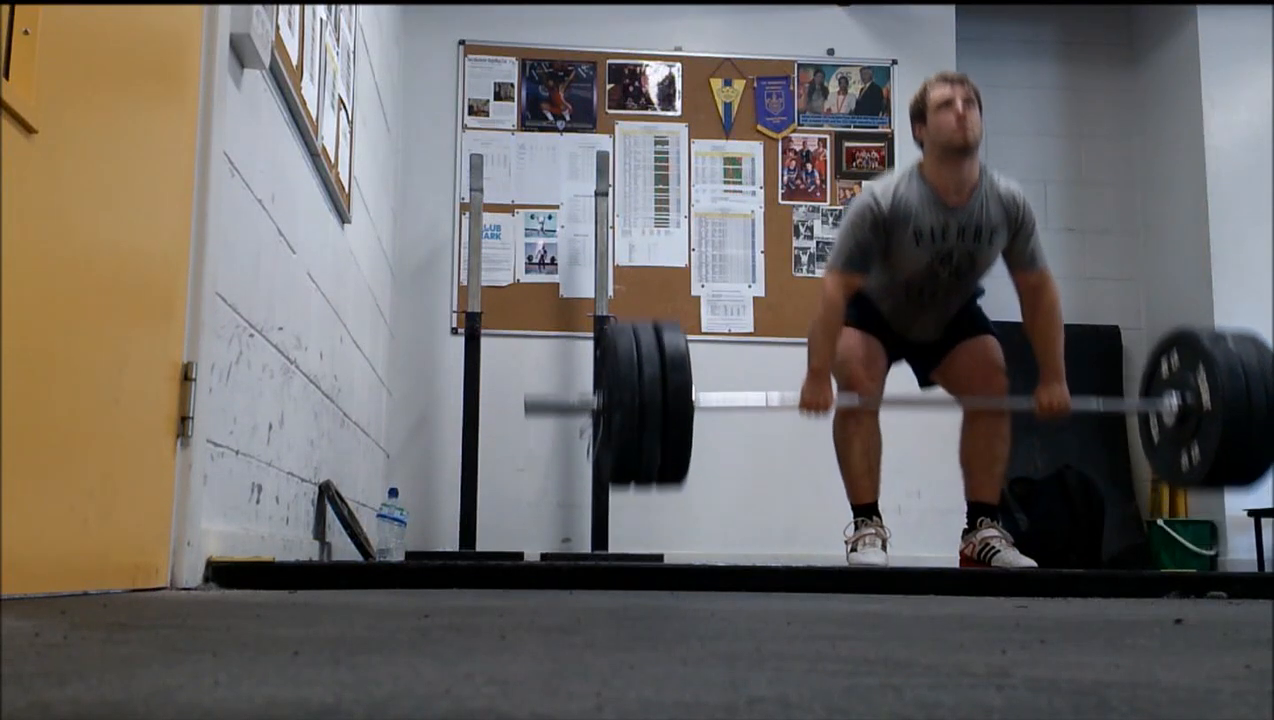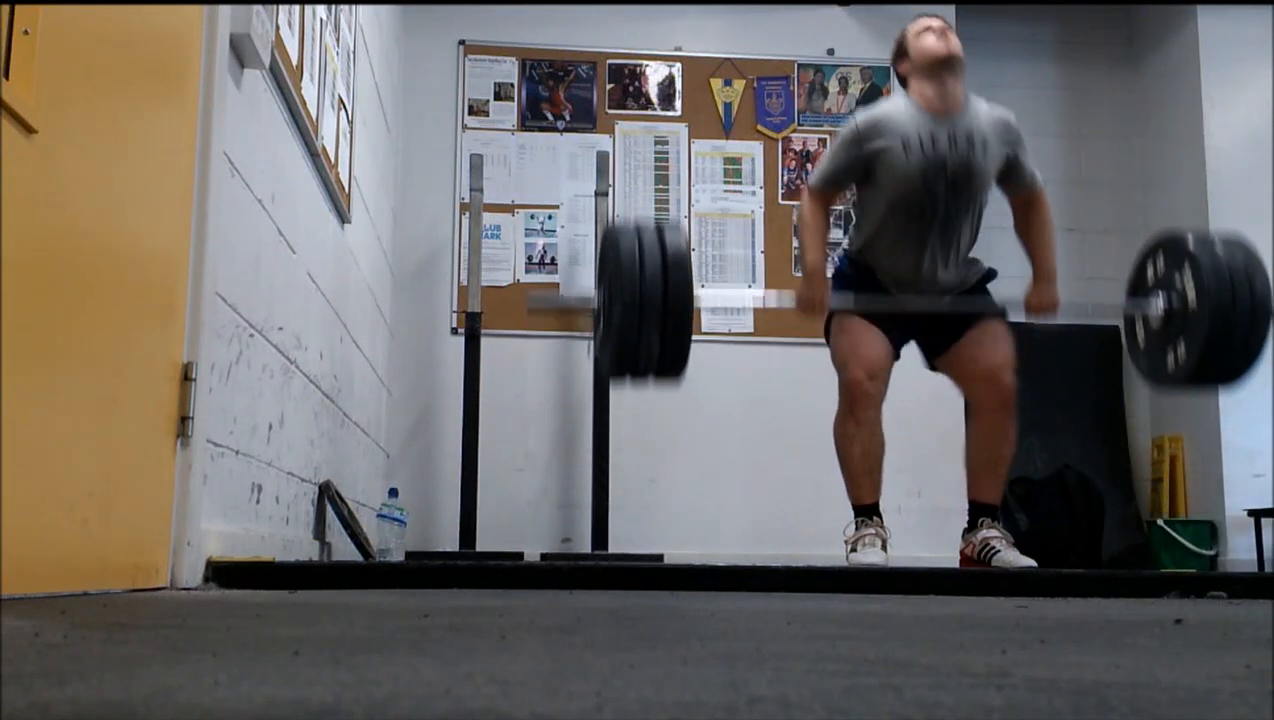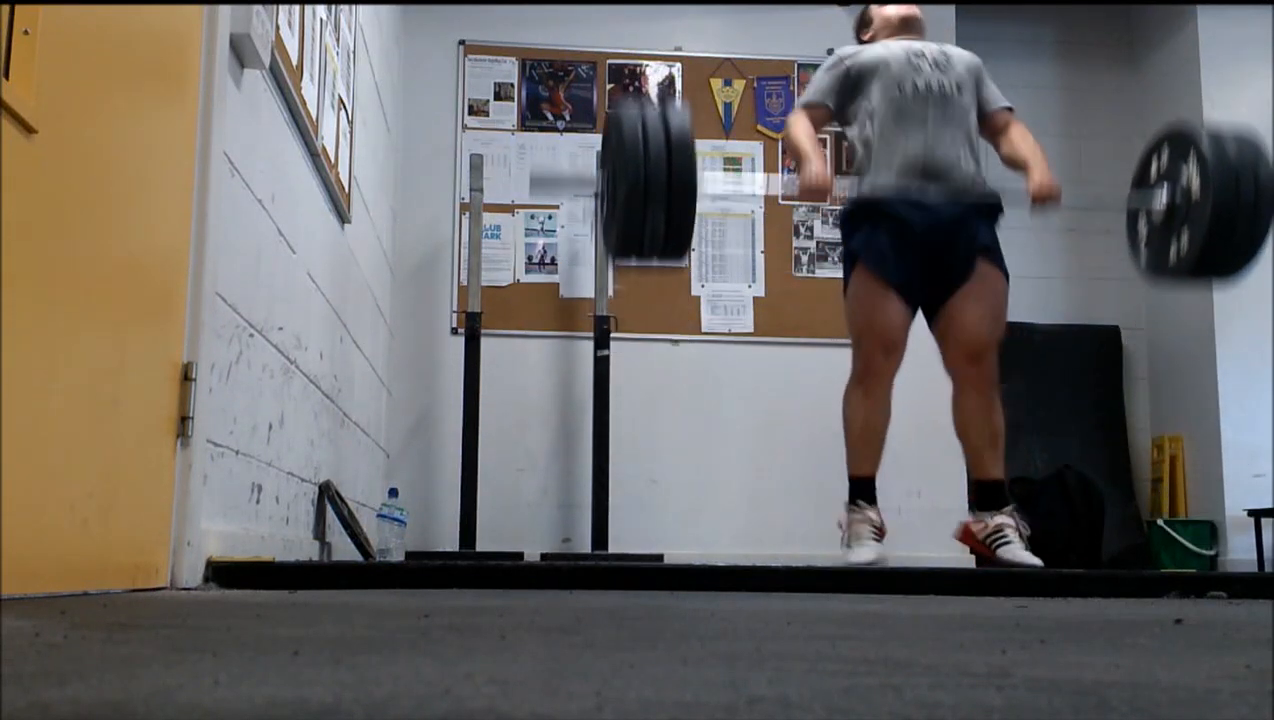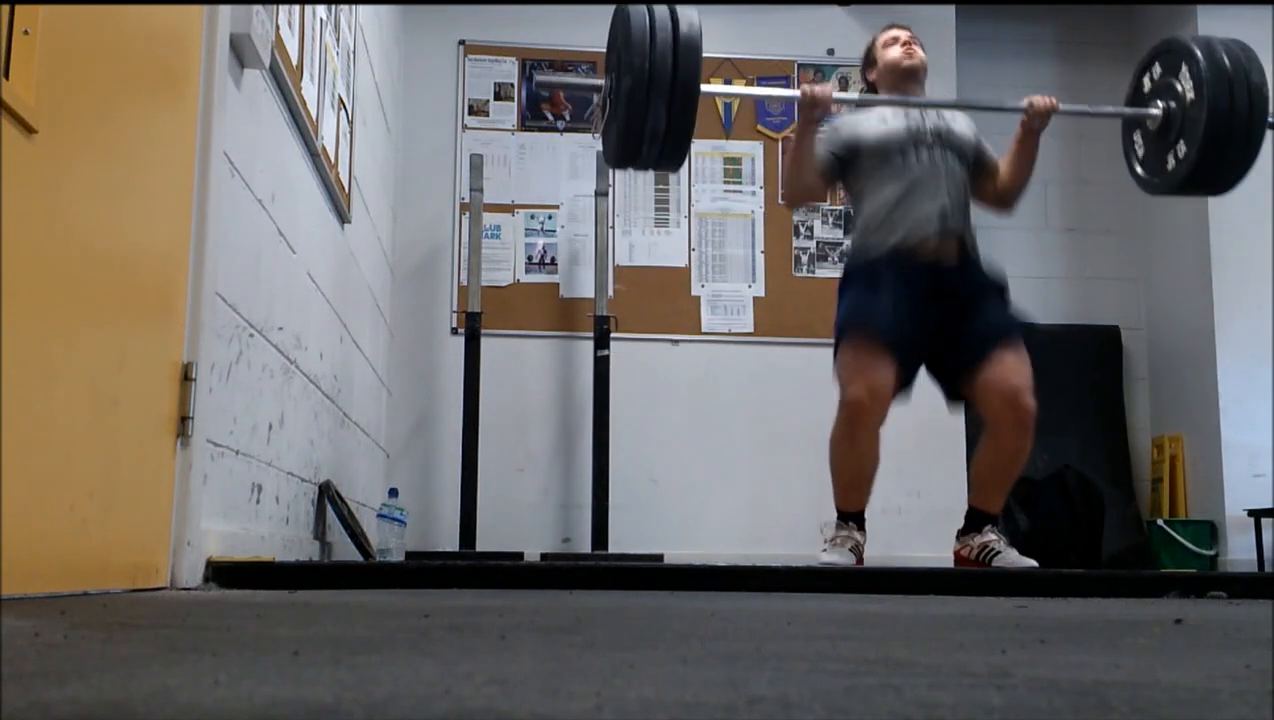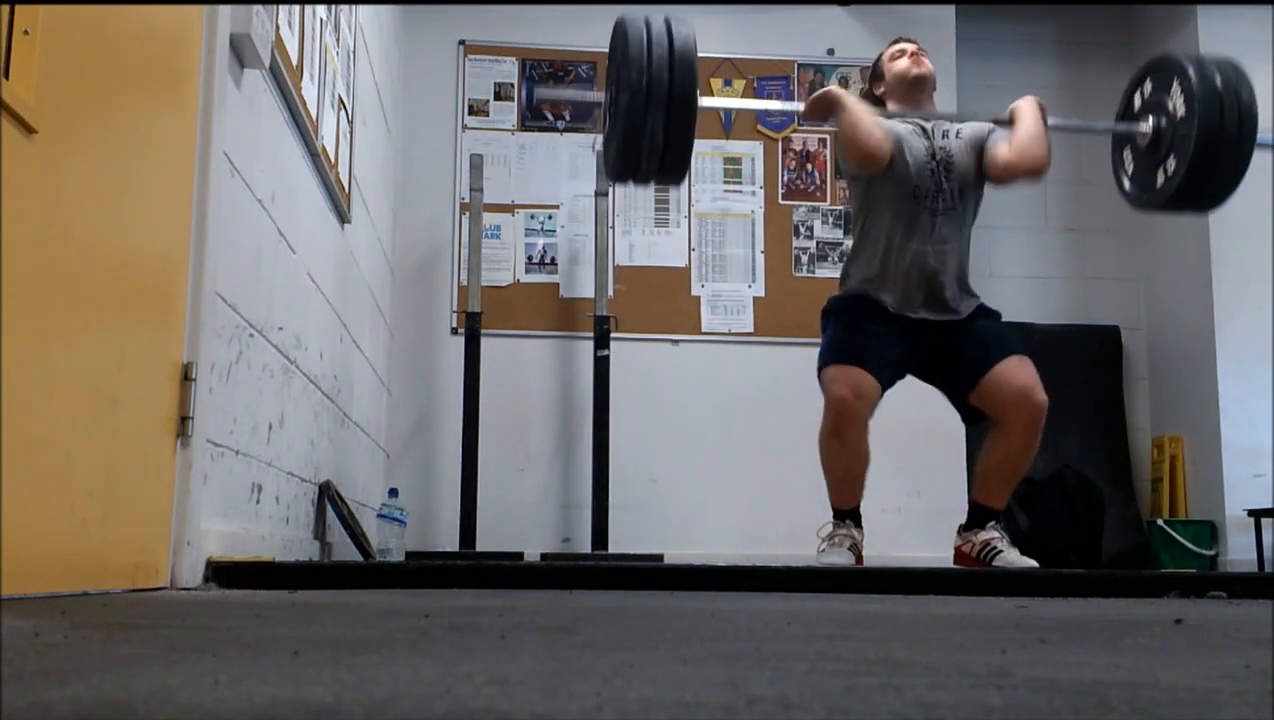
dt=0.2s
person 1, frame 1
left shoulder: (1008, 204)
right shoulder: (884, 201)
left elbow: (1038, 292)
right elbow: (836, 289)
left wrist: (1053, 379)
right wrist: (818, 377)
left hip: (949, 315)
right hip: (873, 311)
left knee: (991, 388)
right knee: (858, 384)
left ankle: (983, 532)
right ankle: (867, 529)
person 1, frame 2
left shoulder: (998, 125)
right shoulder: (875, 124)
left elbow: (1030, 201)
right elbow: (815, 196)
left wrist: (1045, 279)
right wrist: (813, 276)
left hip: (955, 284)
right hip: (872, 282)
left knee: (998, 386)
right knee: (861, 385)
left ankle: (983, 530)
right ankle: (867, 529)
person 1, frame 3
left shoulder: (964, 62)
right shoulder: (854, 59)
left elbow: (1005, 128)
right elbow: (803, 119)
left wrist: (1037, 171)
right wrist: (813, 163)
left hip: (966, 216)
right hip: (887, 214)
left knee: (977, 364)
right knee: (875, 360)
left ankle: (991, 514)
right ankle: (862, 514)
person 1, frame 4
left shoulder: (958, 123)
right shoulder: (856, 124)
left elbow: (1001, 194)
right elbow: (799, 193)
left wrist: (1030, 129)
right wrist: (809, 119)
left hip: (961, 275)
right hip: (886, 271)
left knee: (1015, 406)
right knee: (862, 399)
left ankle: (980, 535)
right ankle: (847, 533)
person 1, frame 5
left shoulder: (972, 136)
right shoulder: (877, 133)
left elbow: (1030, 162)
right elbow: (869, 147)
left wrist: (1028, 110)
right wrist: (839, 99)
left hip: (955, 311)
right hip: (876, 303)
left knee: (1027, 401)
right knee: (846, 399)
left ankle: (979, 532)
right ankle: (845, 531)
